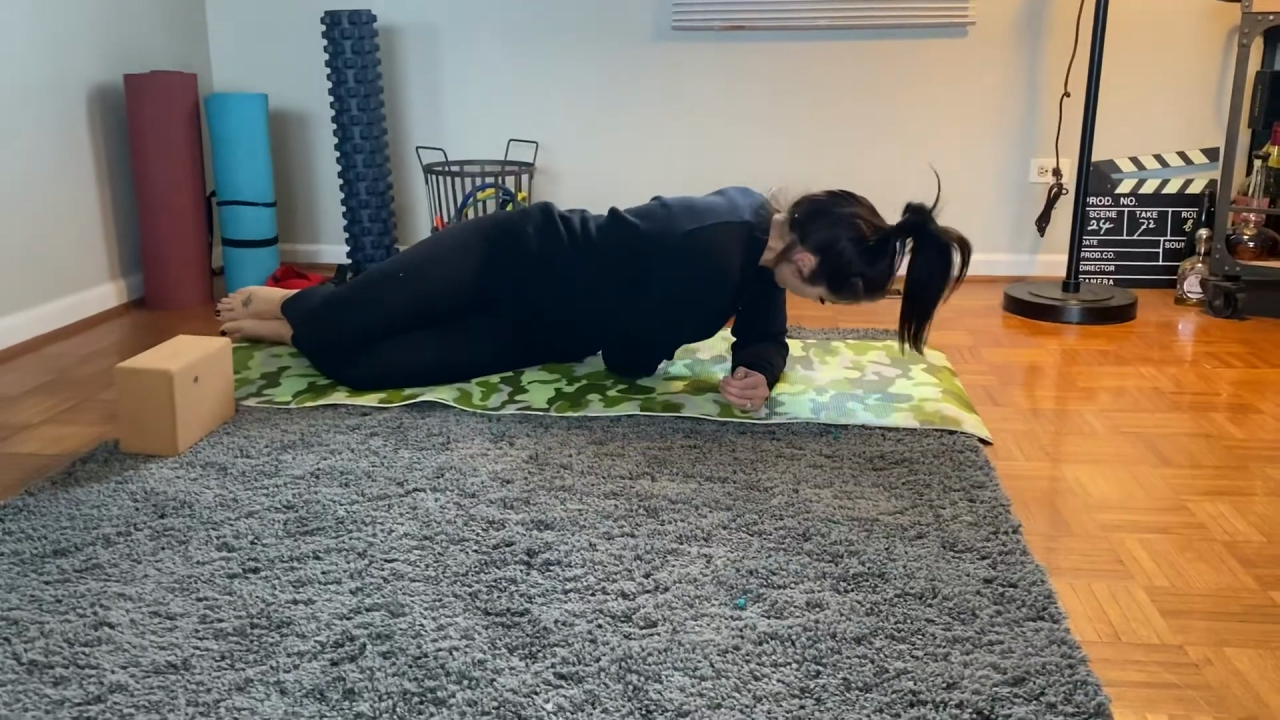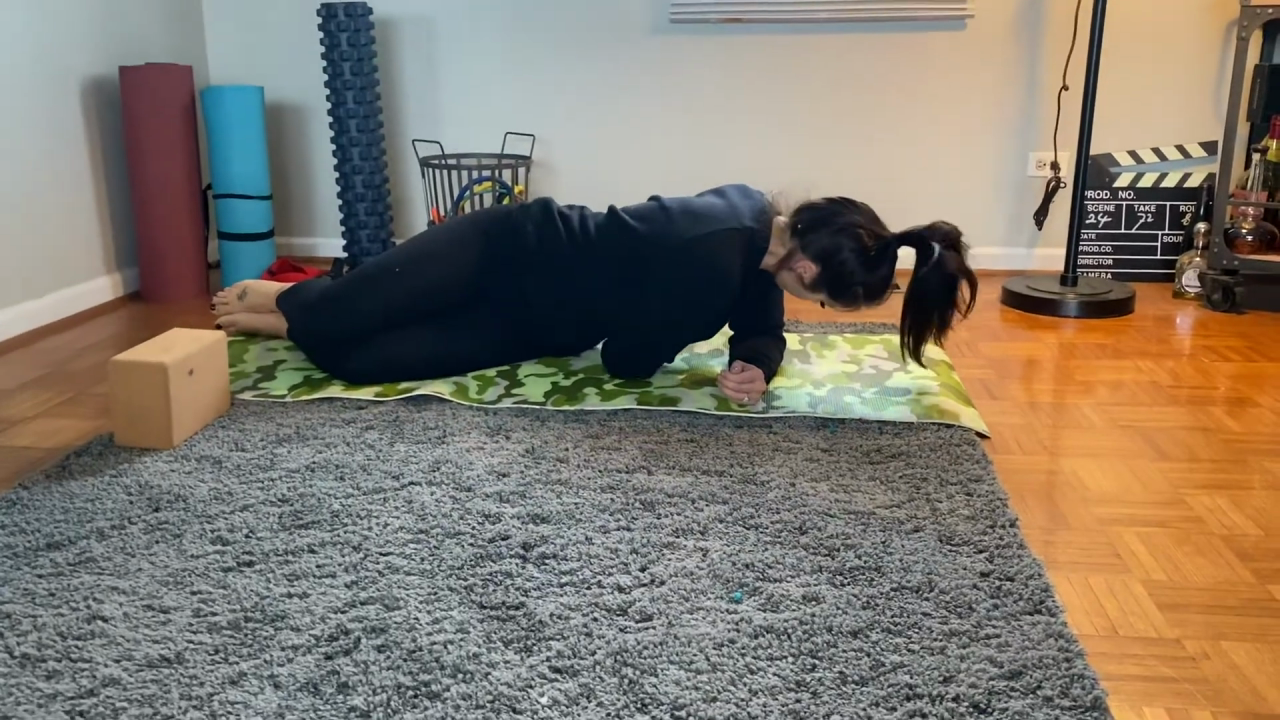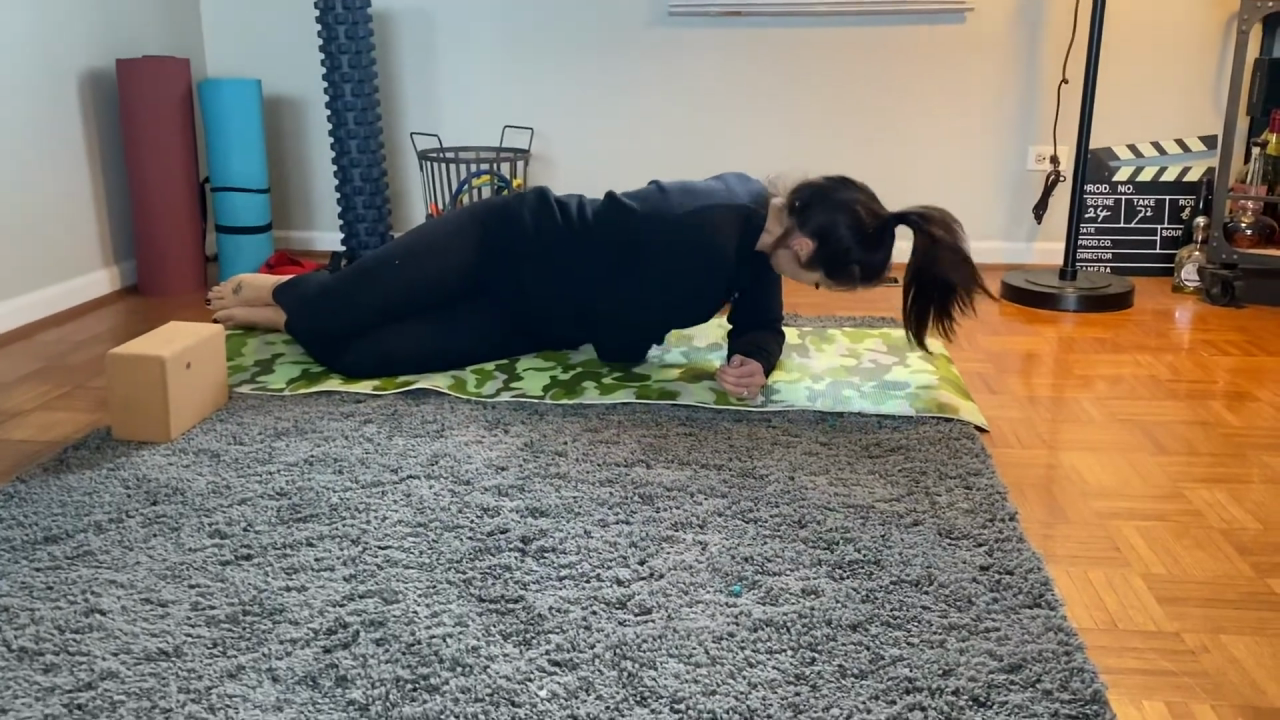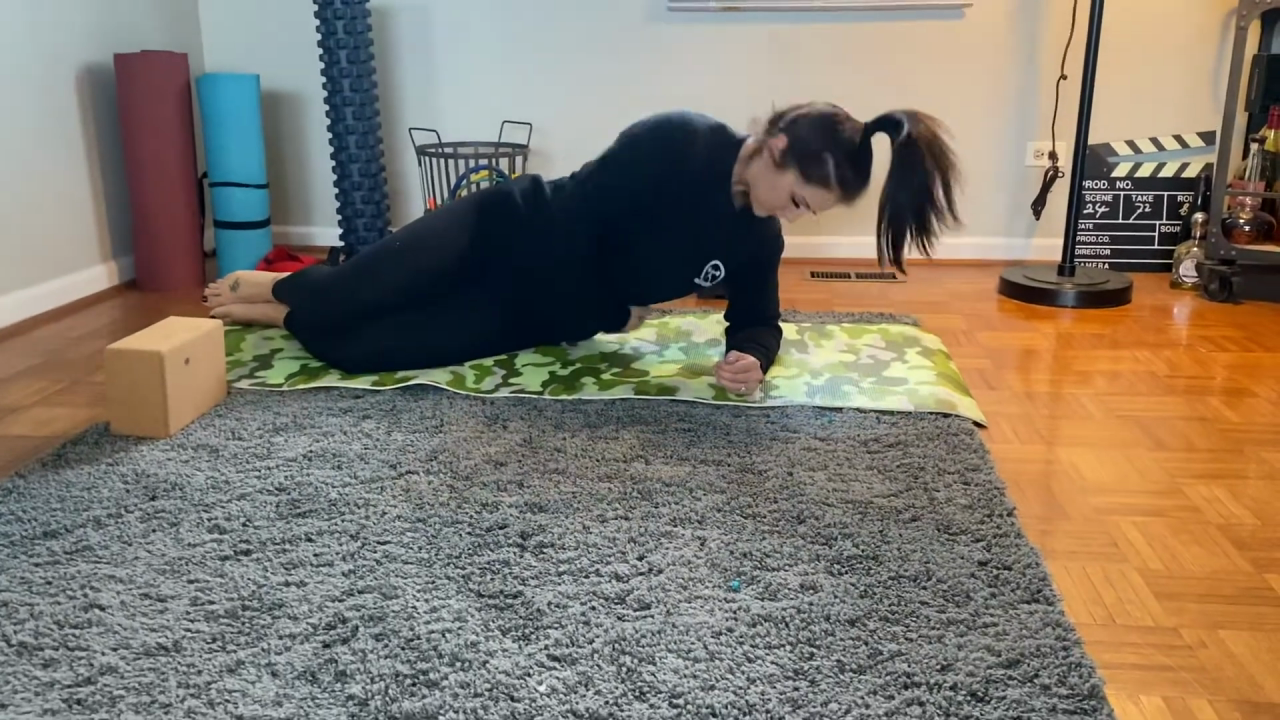
dt=0.4s
person 1, frame 1
left shoulder: (763, 227)
right shoulder: (712, 257)
left elbow: (764, 334)
right elbow: (630, 358)
left wrist: (757, 376)
right wrist: (659, 334)
right hip: (505, 256)
left knee: (362, 369)
right knee: (346, 322)
left ankle: (282, 328)
right ankle: (276, 305)
person 1, frame 2
left shoulder: (759, 221)
right shoulder: (713, 264)
left elbow: (762, 329)
right elbow: (628, 360)
left wrist: (753, 369)
right wrist: (659, 334)
right hip: (504, 250)
right knee: (343, 315)
left ankle: (278, 322)
right ankle: (279, 299)
person 1, frame 3
left shoulder: (759, 229)
right shoulder: (711, 233)
left elbow: (759, 324)
right elbow: (621, 342)
left wrist: (751, 364)
right wrist: (654, 329)
left hip: (538, 321)
right hip: (501, 241)
left knee: (362, 357)
right knee: (344, 308)
left ankle: (277, 316)
right ankle: (273, 290)
person 1, frame 4
left shoulder: (756, 240)
right shoulder: (679, 144)
left elbow: (757, 319)
right elbow: (571, 222)
left wrist: (750, 360)
right wrist: (608, 311)
left hip: (543, 316)
right hip: (499, 232)
left knee: (359, 352)
right knee: (343, 301)
left ankle: (277, 317)
right ankle: (274, 287)
